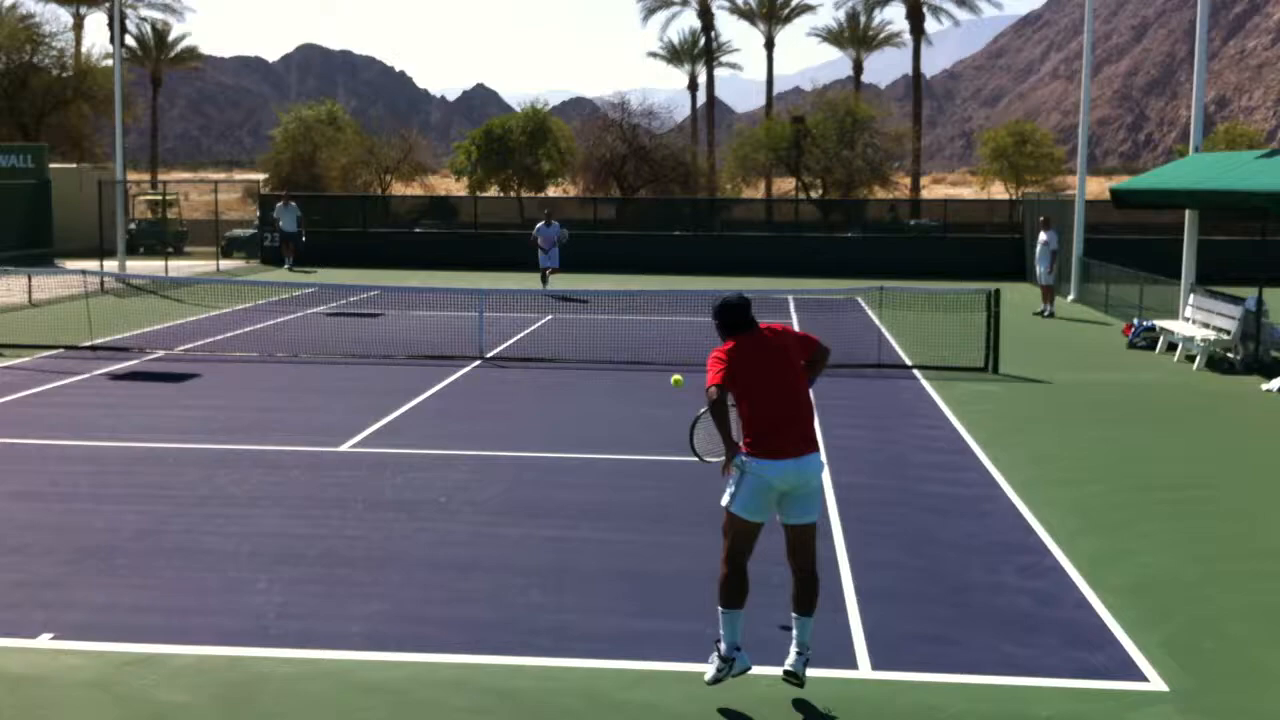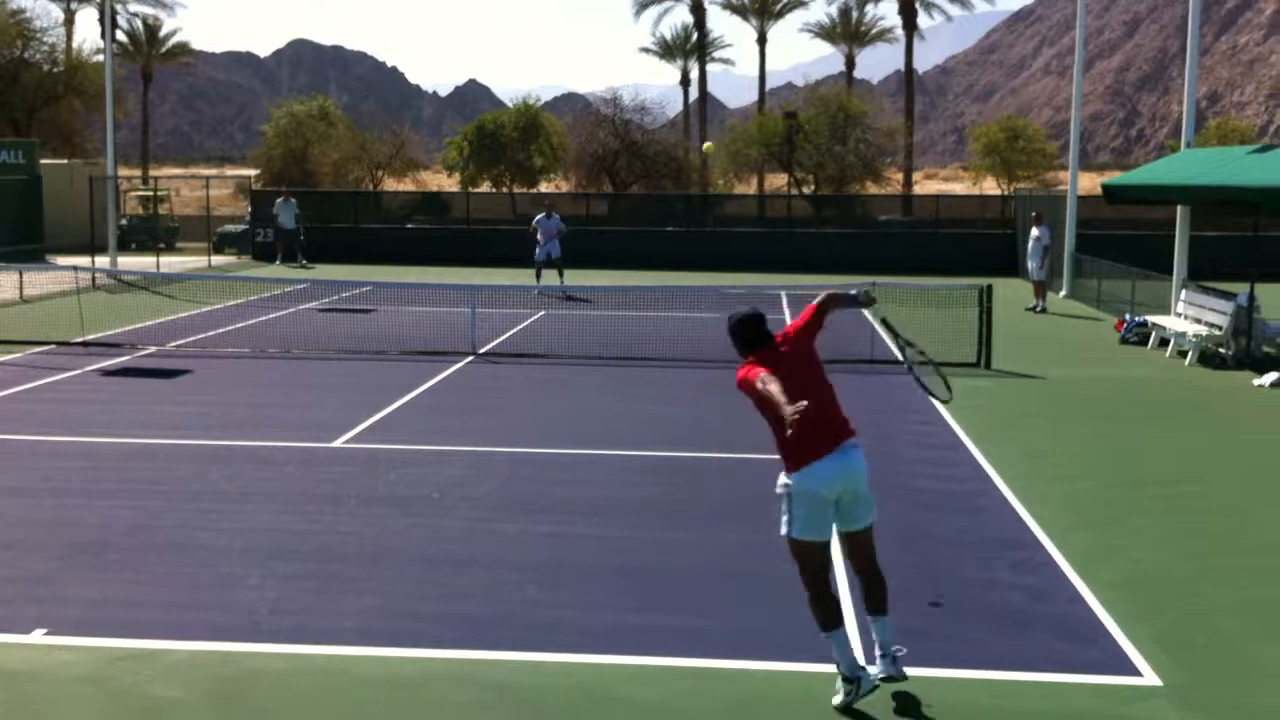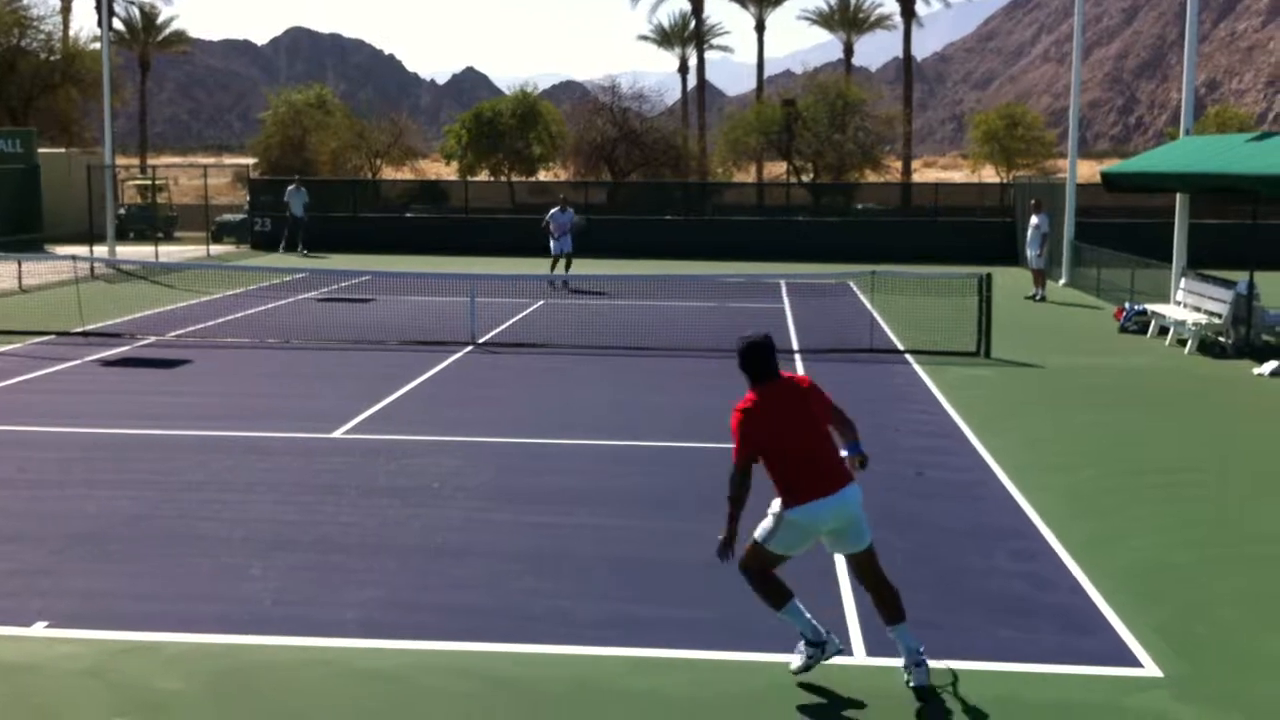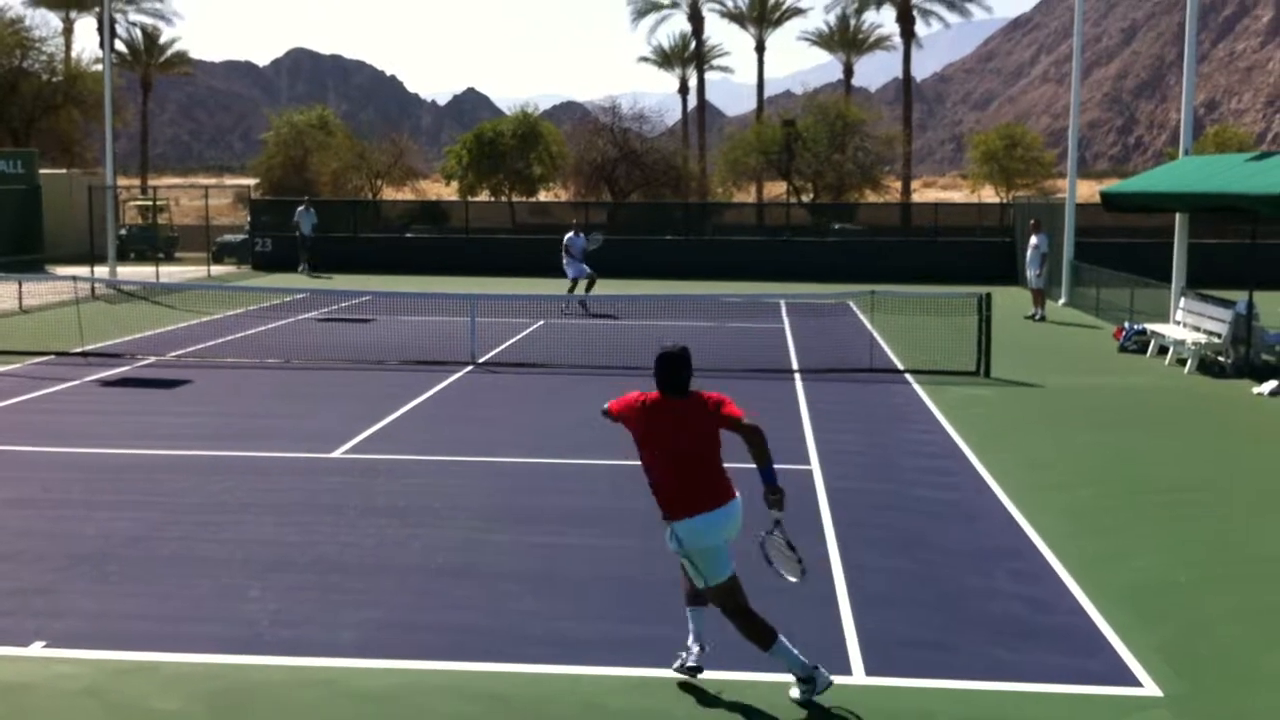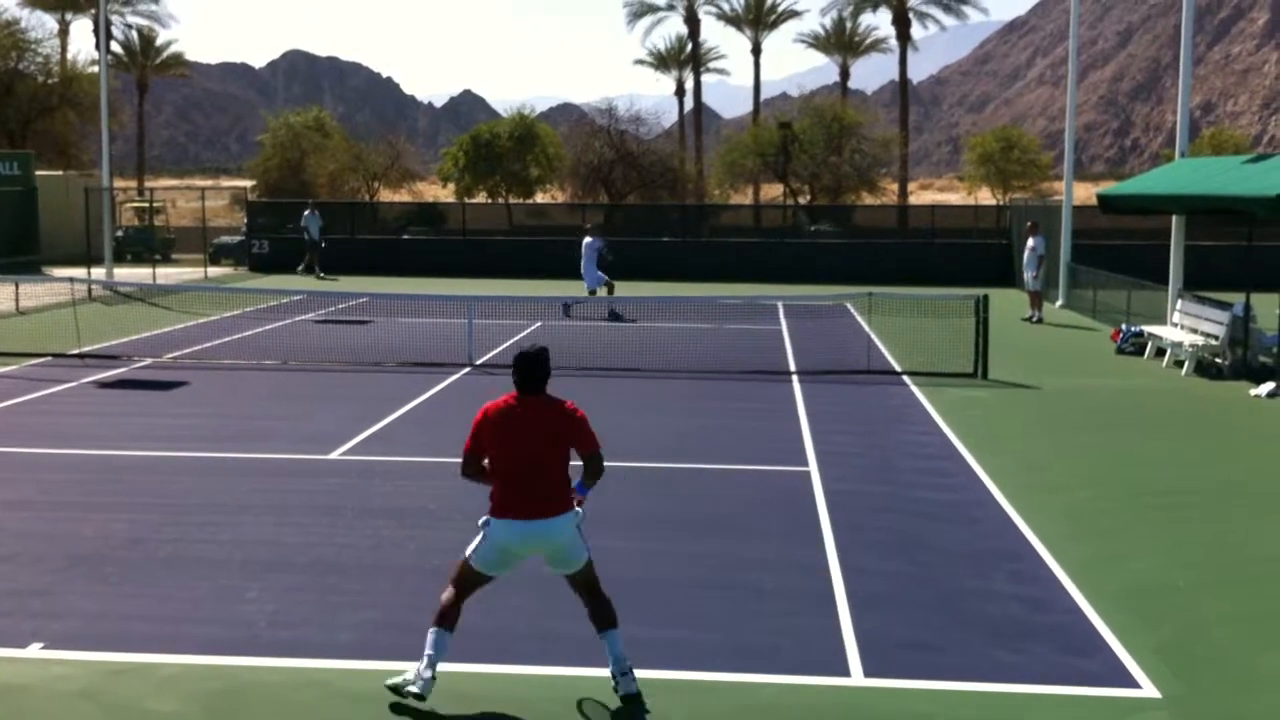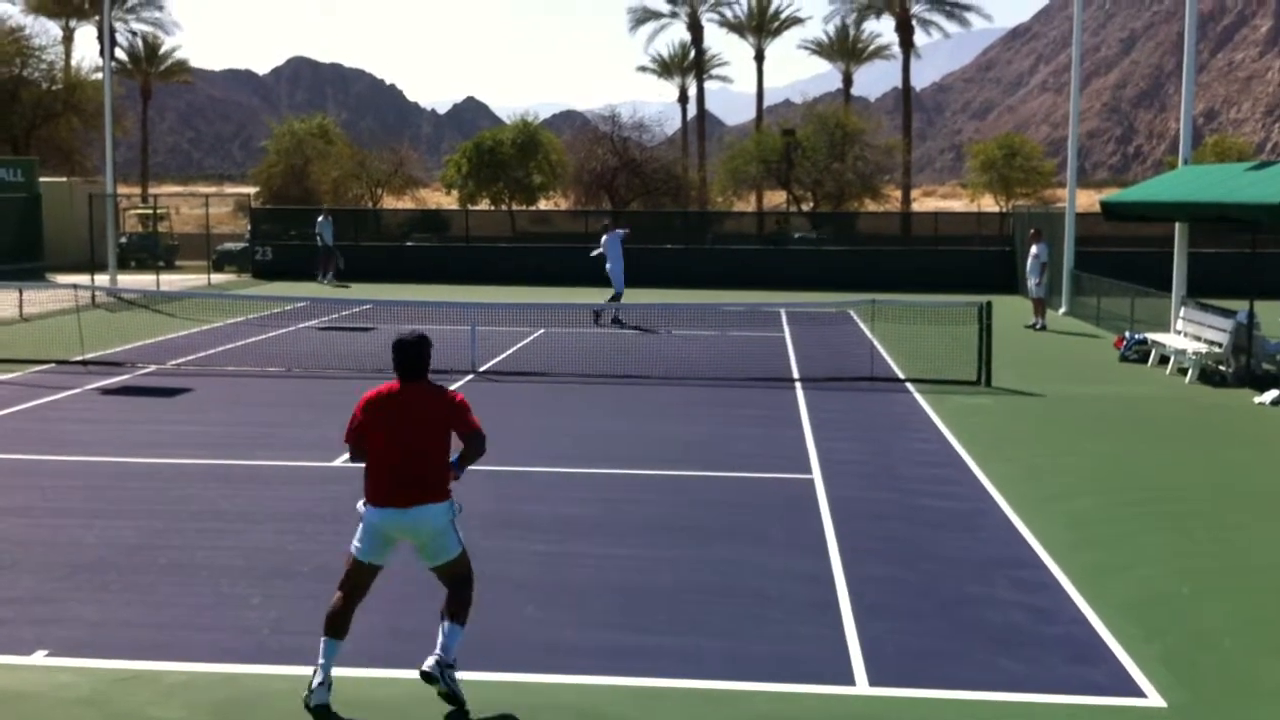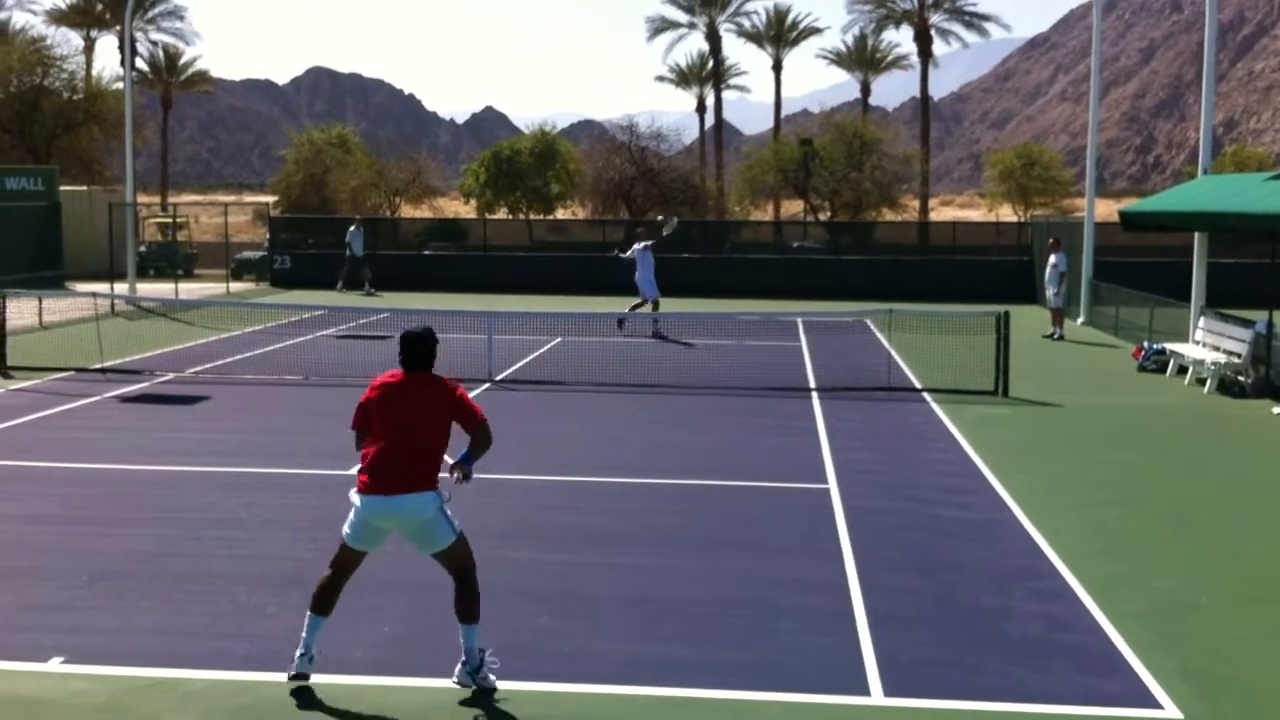
dt=0.3s
person 1, frame 1
left shoulder: (724, 357)
right shoulder: (782, 335)
left elbow: (716, 398)
right elbow: (821, 353)
left wrist: (731, 451)
left hip: (760, 465)
right hip: (807, 461)
left knee: (734, 560)
right knee: (804, 564)
left ankle: (729, 652)
right ankle: (798, 657)
person 1, frame 2
left shoulder: (748, 373)
right shoulder: (794, 340)
left elbow: (769, 385)
right elbow: (828, 299)
left wrist: (784, 410)
right wrist: (857, 297)
left hip: (809, 475)
right hip: (850, 458)
left knee: (815, 581)
right knee: (866, 565)
left ankle: (852, 673)
right ankle: (887, 659)
person 1, frame 3
left shoulder: (748, 412)
right shoulder: (804, 385)
left elbow: (741, 477)
right elbow: (844, 422)
left wrist: (730, 531)
right wrist: (852, 454)
left hip: (803, 510)
right hip: (846, 494)
left knee: (753, 568)
right knee: (872, 577)
left ankle: (814, 637)
right ankle: (914, 662)
person 1, frame 4
left shoulder: (639, 408)
right shoulder: (711, 403)
left elbow: (608, 409)
right elbow: (752, 432)
right wrist: (772, 484)
left hip: (691, 525)
right hip: (728, 508)
left knee: (733, 606)
right knee: (693, 571)
left ankle: (807, 674)
right ankle: (695, 651)
person 1, frame 5
left shoulder: (490, 413)
right shoulder: (568, 414)
left elbow: (469, 470)
right elbow: (596, 466)
right wrist: (582, 490)
left hip: (506, 526)
right hip: (557, 524)
left knee: (456, 590)
right knee: (592, 592)
left ankle: (424, 674)
right ankle: (623, 676)
person 1, frame 6
left shoulder: (373, 400)
right shoulder: (449, 400)
left elbow: (356, 453)
right elbow: (478, 444)
right wrist: (457, 465)
left hip: (381, 511)
right hip: (432, 512)
left knee: (348, 593)
right knee: (460, 583)
left ankle: (322, 680)
right ankle: (442, 661)
person 1, frame 7
left shoulder: (378, 387)
right shoulder: (448, 390)
left elbow: (361, 435)
right elbow: (484, 437)
right wrist: (465, 462)
left hip: (371, 499)
right hip: (419, 502)
left knee: (338, 571)
right knee: (464, 571)
left ankle: (303, 656)
right ankle: (472, 664)
